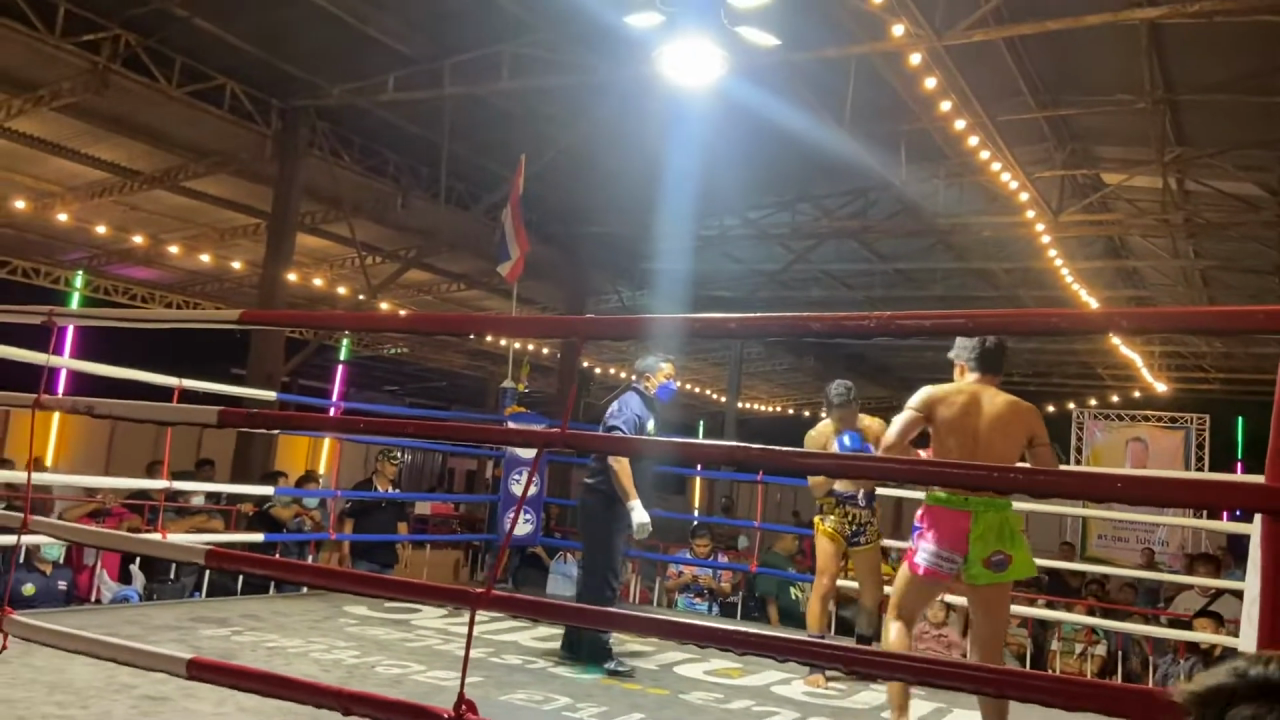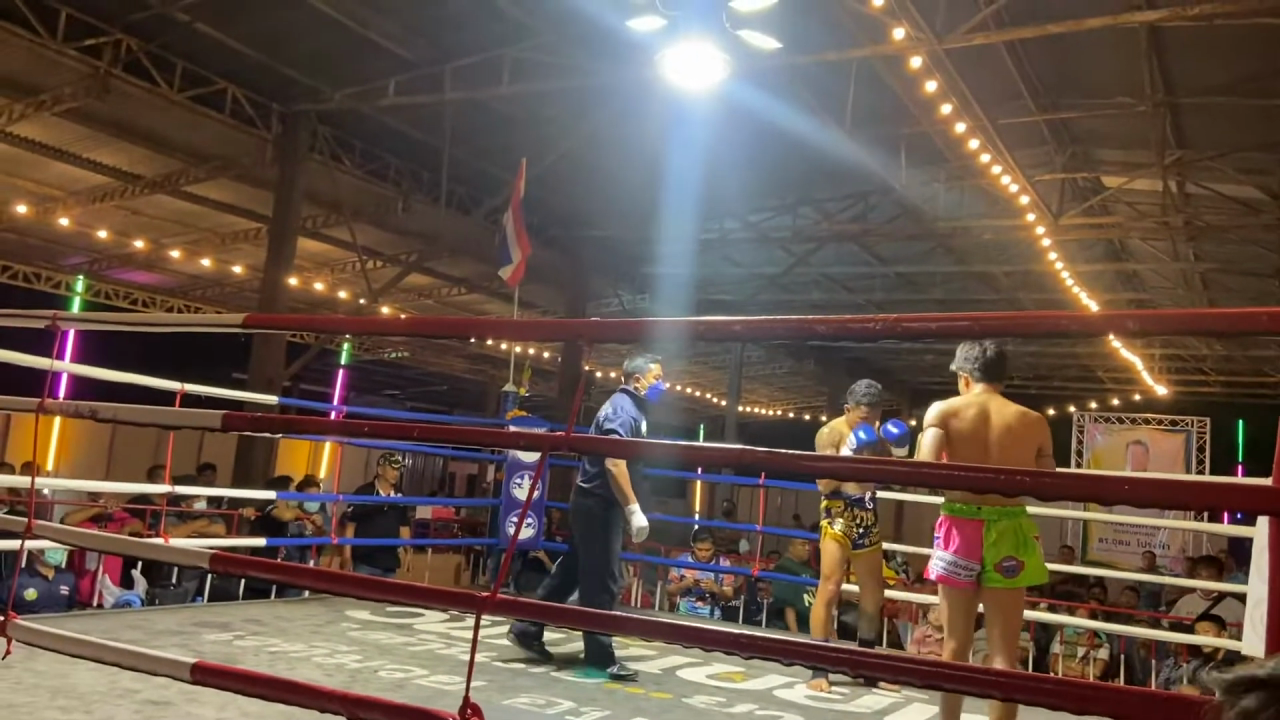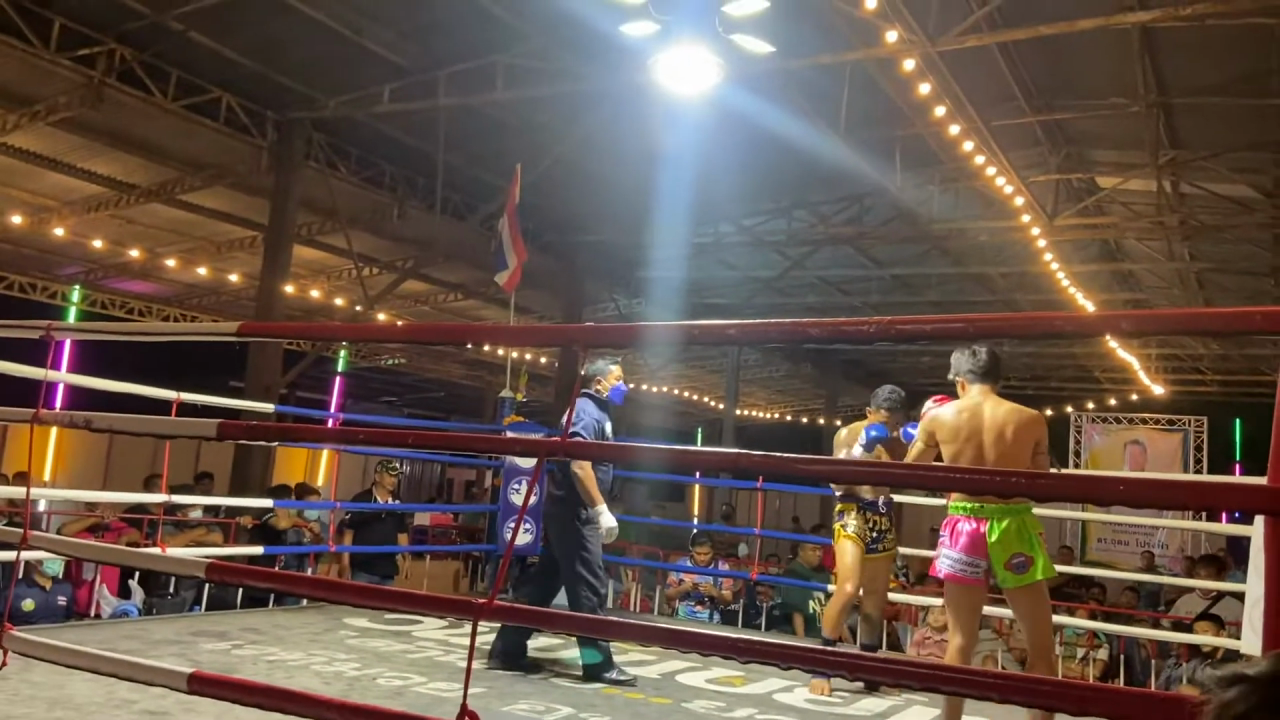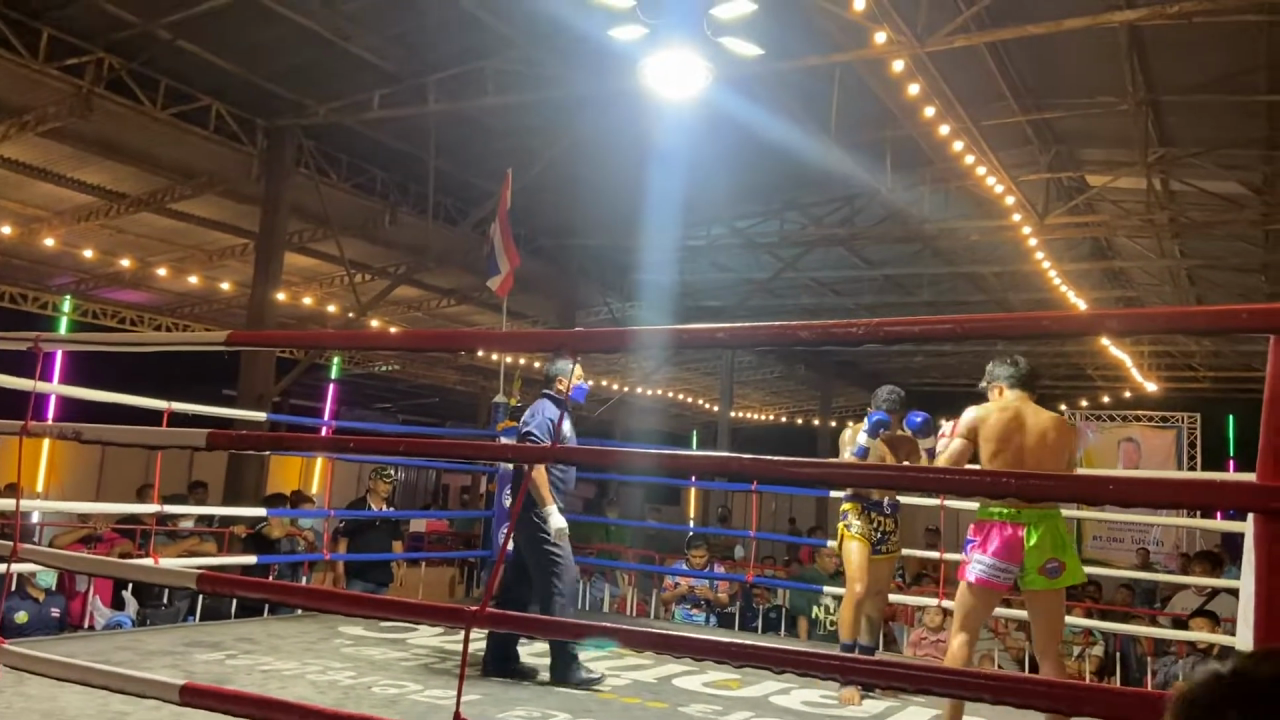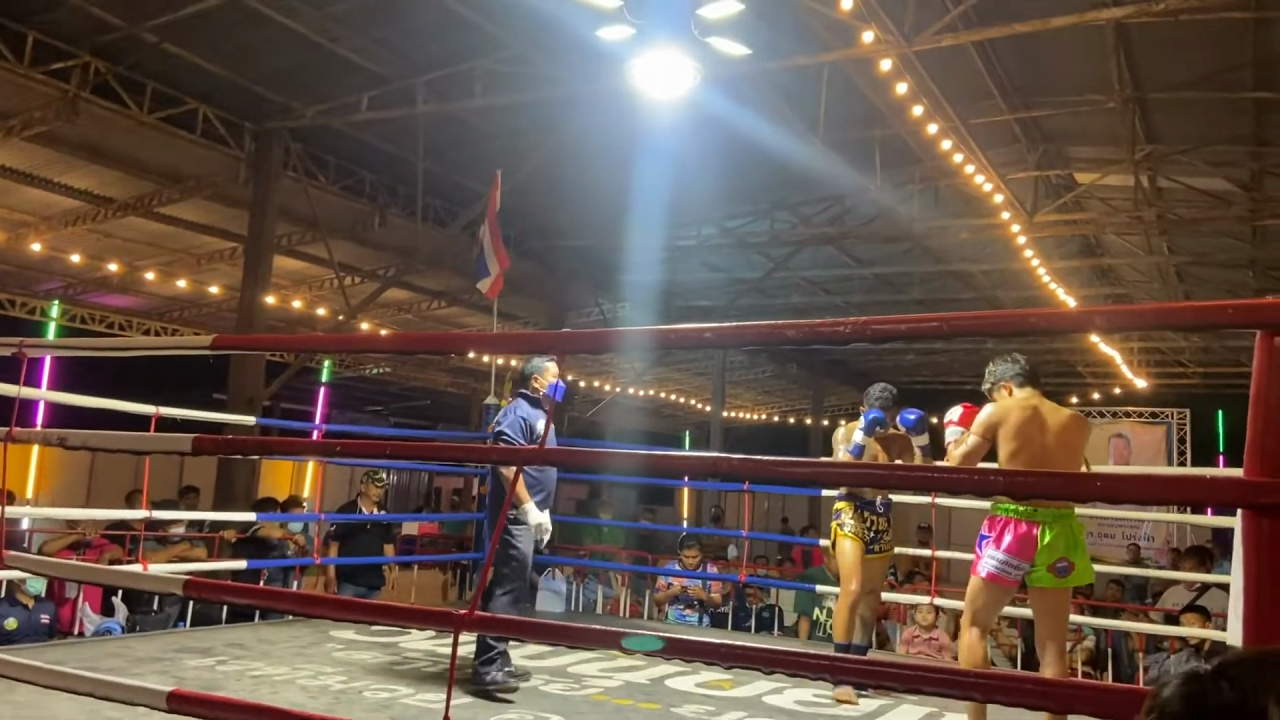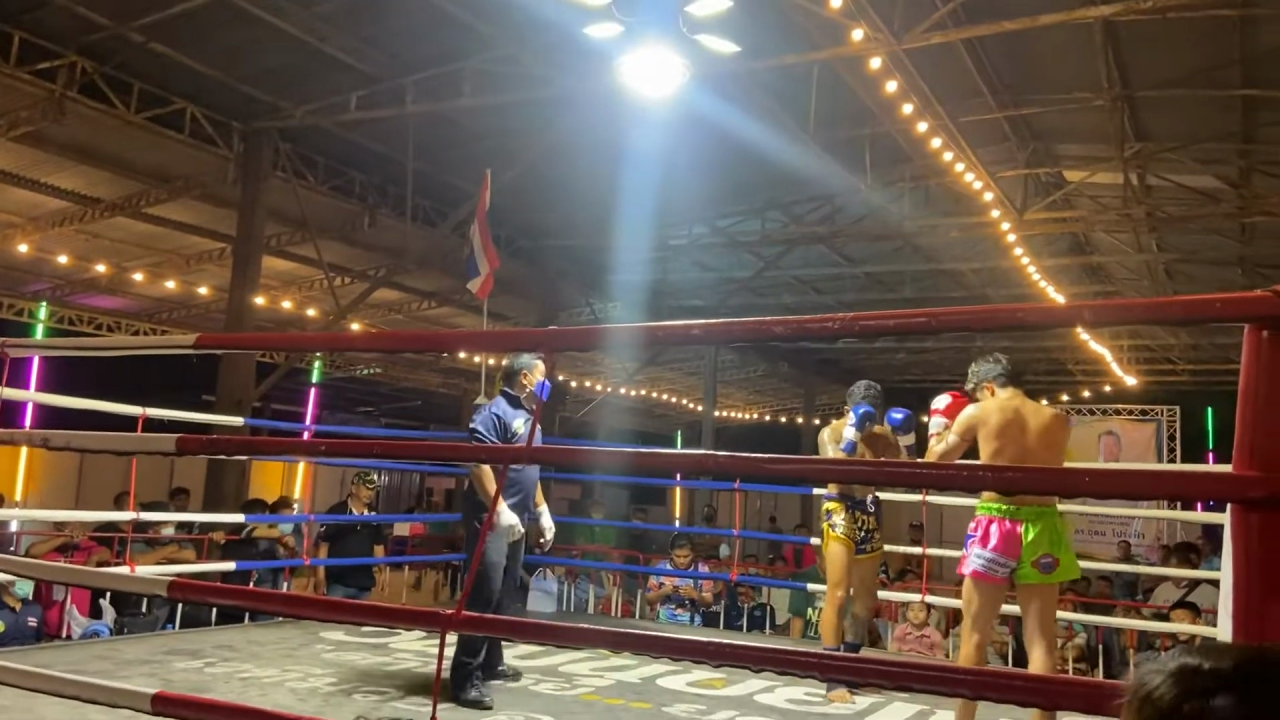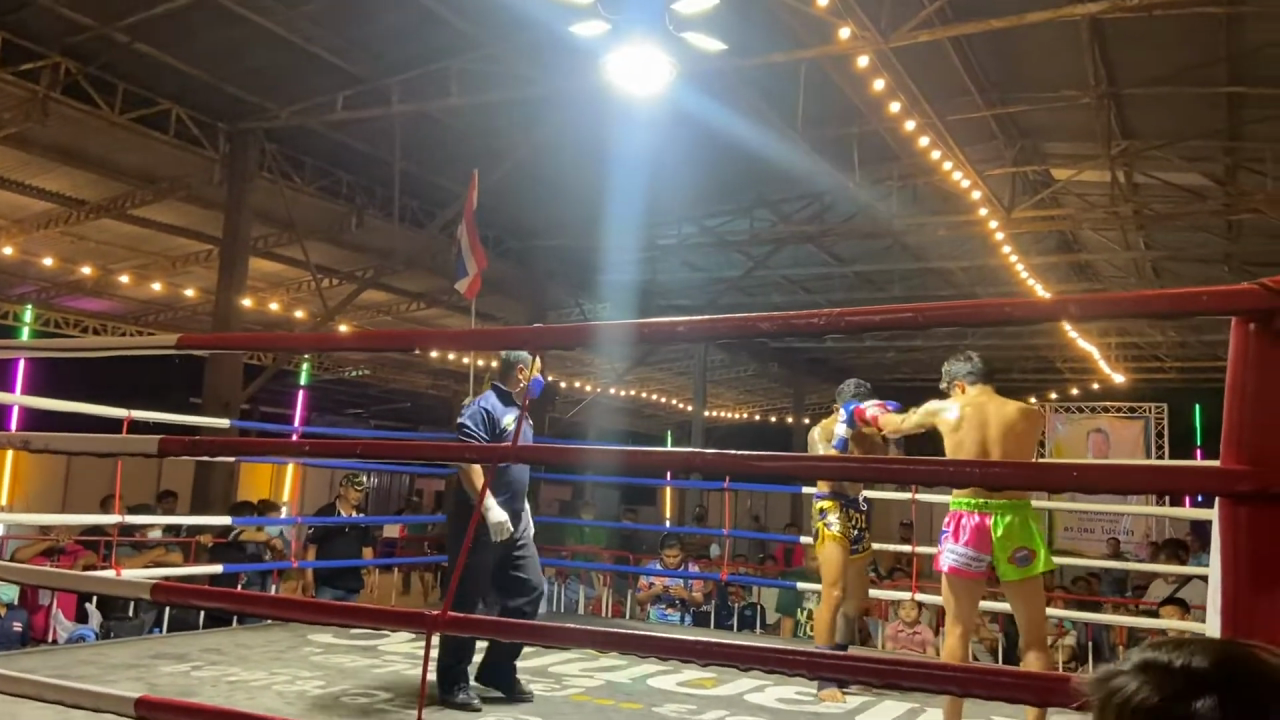
dt=0.3s
person 1, frame 1
left shoulder: (933, 396)
right shoulder: (1026, 413)
left elbow: (890, 446)
left hip: (942, 520)
right hip: (993, 527)
left knee: (899, 616)
right knee: (989, 651)
person 1, frame 2
left shoulder: (945, 411)
right shoulder: (1034, 423)
left elbow: (926, 464)
left hip: (960, 529)
right hip: (1008, 533)
left knee: (957, 643)
right knee: (1004, 652)
person 1, frame 3
left shoulder: (940, 416)
right shoulder: (1031, 420)
left elbow: (913, 468)
left hip: (963, 528)
right hip: (1015, 529)
left knee: (961, 640)
right knee: (1040, 644)
person 1, frame 4
left shoulder: (978, 415)
right shoulder: (1065, 428)
left elbow: (944, 472)
left wrist: (946, 440)
left hip: (995, 531)
right hip: (1045, 533)
left knee: (962, 633)
right knee: (1048, 651)
person 1, frame 5
left shoulder: (997, 413)
right shoulder: (1079, 423)
left elbow: (957, 468)
left wrist: (957, 432)
left hip: (1009, 528)
right hip: (1058, 532)
left knee: (974, 625)
right knee: (1052, 647)
person 1, frame 6
left shoulder: (978, 414)
right shoulder: (1059, 421)
left elbow: (935, 463)
left wrist: (939, 421)
left hip: (994, 529)
right hip: (1042, 529)
left knee: (975, 635)
right knee: (1040, 641)
person 1, frame 7
left shoulder: (942, 410)
right shoulder: (1031, 416)
left elbow: (892, 425)
left wrist: (872, 414)
left hip: (967, 523)
right hip: (1015, 522)
left knee: (958, 630)
right knee: (1034, 637)
person 2, frame 1
left shoulder: (643, 408)
right shoulder: (631, 407)
right elbow: (616, 458)
left wrist: (633, 505)
right wrist: (635, 506)
left hip: (611, 502)
right hip: (606, 501)
left knee: (600, 574)
right knee: (605, 577)
left ankle: (578, 639)
right ankle: (596, 652)
person 2, frame 2
left shoulder: (627, 407)
right shoulder: (625, 410)
right elbow: (614, 462)
left wrist: (627, 507)
right wrist: (634, 510)
left hip: (594, 502)
right hip: (601, 504)
left knee: (572, 571)
right knee: (603, 582)
left ankle: (527, 628)
right ankle: (600, 657)
person 2, frame 3
left shoulder: (594, 412)
right shoulder: (588, 413)
right elbow: (579, 465)
left wrist: (596, 509)
right wrist: (602, 510)
left hip: (569, 510)
right hip: (574, 512)
left knee: (545, 581)
right knee: (589, 586)
left ankle: (507, 649)
right ankle: (598, 664)
person 2, frame 4
left shoulder: (558, 414)
right shoulder: (544, 413)
right elbow: (533, 465)
left wrist: (551, 511)
right wrist: (552, 511)
left hip: (536, 513)
right hip: (537, 513)
left knee: (519, 587)
right knee: (560, 582)
left ankle: (499, 659)
right ankle: (566, 665)
person 2, frame 5
left shoulder: (542, 417)
right shoulder: (518, 413)
right elbow: (506, 465)
left wrist: (541, 512)
right wrist: (529, 508)
left hip: (528, 516)
right hip: (513, 515)
left knee: (515, 588)
right knee: (509, 585)
left ankle: (495, 660)
right ankle: (487, 665)
person 2, frame 6
left shoulder: (528, 417)
right shoulder: (495, 412)
right elbow: (479, 464)
left wrist: (542, 511)
right wrist: (500, 510)
left hip: (515, 521)
right hip: (490, 519)
left knee: (505, 595)
right knee: (483, 596)
left ankle: (490, 661)
right ankle: (466, 678)
person 2, frame 7
left shoulder: (520, 414)
right shoulder: (484, 407)
right elbow: (468, 459)
left wrist: (526, 511)
right wrist: (490, 507)
left hip: (513, 522)
right hip: (479, 522)
left knee: (529, 591)
right knee: (467, 602)
left ankle: (497, 668)
right ankle: (453, 683)
person 3, frame 1
left shoulder: (875, 428)
right shoulder: (817, 436)
right elbow: (816, 488)
left hip: (866, 513)
right hip: (834, 512)
left knee: (873, 591)
right knee: (825, 585)
right ankle: (816, 664)
person 3, frame 2
left shoulder: (878, 434)
right shoulder: (830, 433)
right elbow: (824, 483)
right wrist: (849, 453)
left hip: (868, 514)
right hip: (839, 512)
left knee: (874, 594)
right knee: (830, 590)
right ankle: (818, 669)
person 3, frame 3
left shoulder: (898, 442)
right shoulder: (849, 434)
right elbow: (837, 482)
right wrist: (860, 450)
left hip: (883, 518)
right hip: (853, 514)
left knee: (876, 601)
right knee: (847, 590)
person 3, frame 4
left shoulder: (906, 441)
right shoulder: (853, 433)
left wrist: (927, 443)
right wrist: (865, 439)
left hip: (888, 519)
right hip: (858, 514)
left knee: (877, 601)
right knee: (857, 591)
person 3, frame 5
left shoulder: (897, 440)
right shoulder: (845, 432)
left wrist: (921, 441)
right wrist: (861, 436)
left hip: (881, 517)
right hip: (851, 513)
left knee: (870, 600)
right knee: (852, 591)
person 3, frame 6
left shoulder: (883, 435)
right shoulder: (831, 432)
left wrist: (907, 440)
right wrist: (852, 434)
left hip: (869, 516)
right hip: (841, 514)
left knee: (866, 602)
right knee: (838, 595)
right ankle: (834, 679)
person 3, frame 7
left shoulder: (868, 435)
right shoulder: (821, 432)
right wrist: (842, 432)
left hip: (857, 513)
right hip: (831, 511)
left knee: (856, 600)
right knee: (833, 595)
right ankle: (824, 678)
